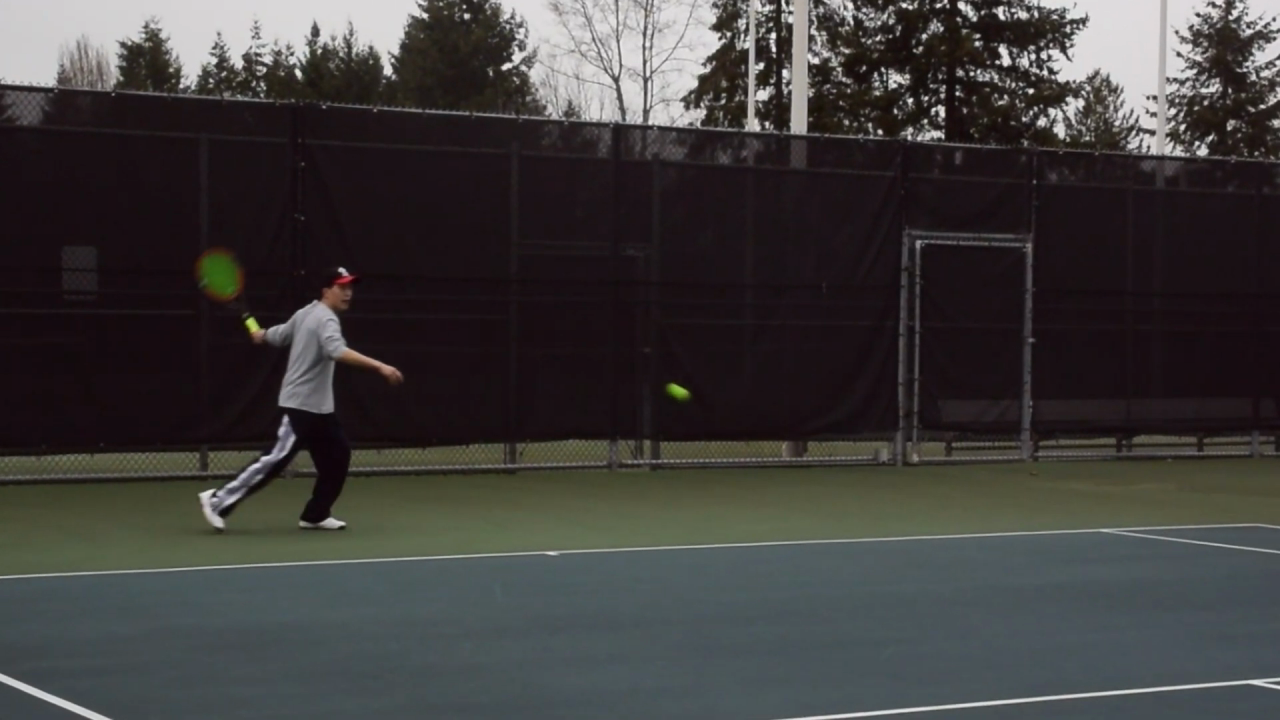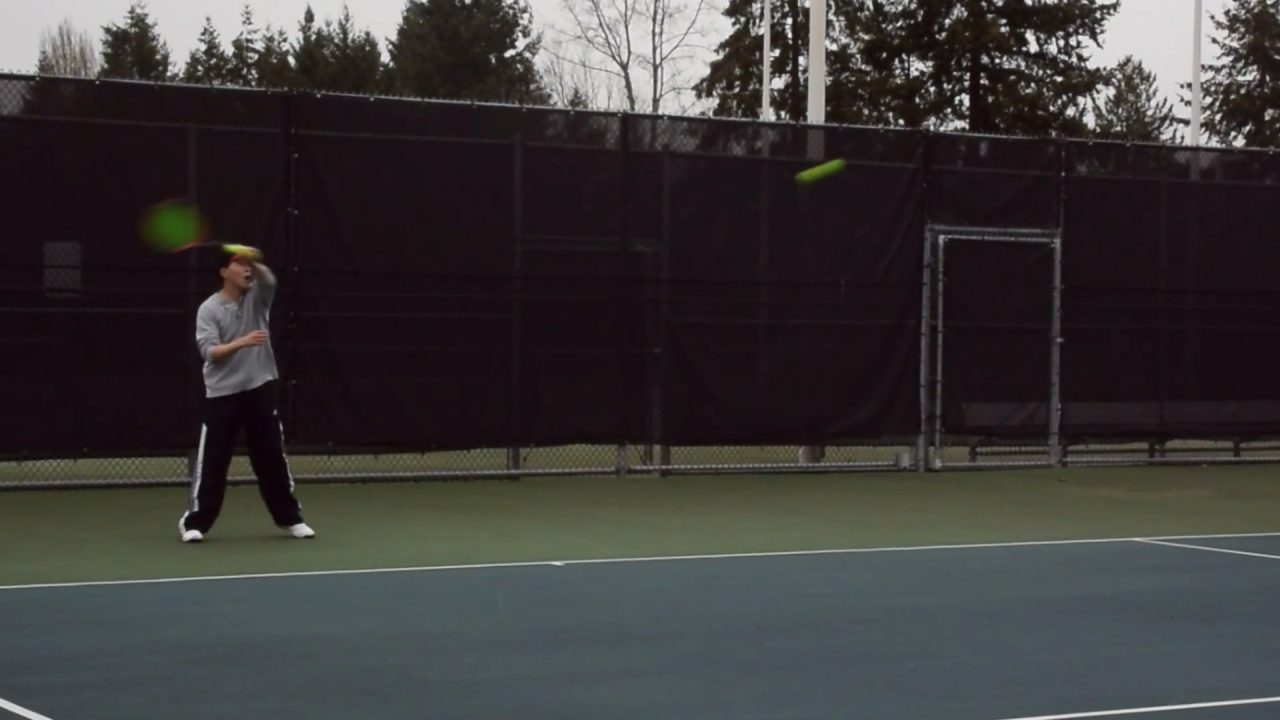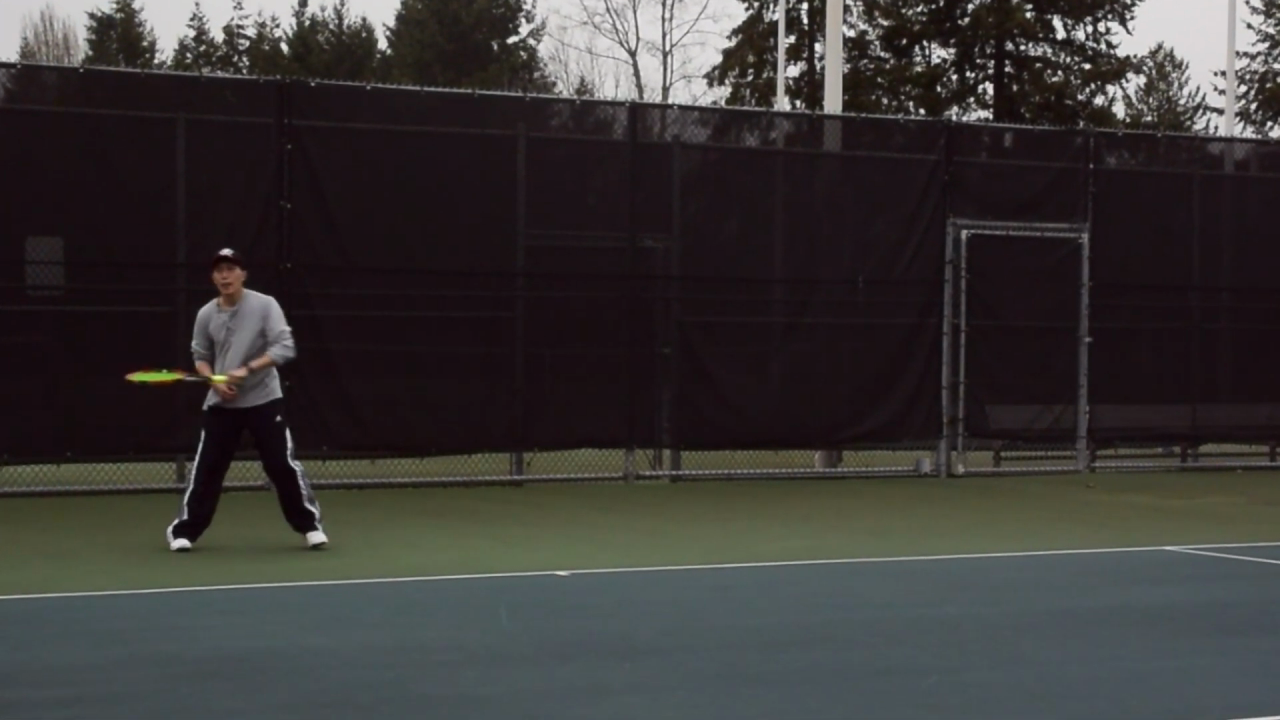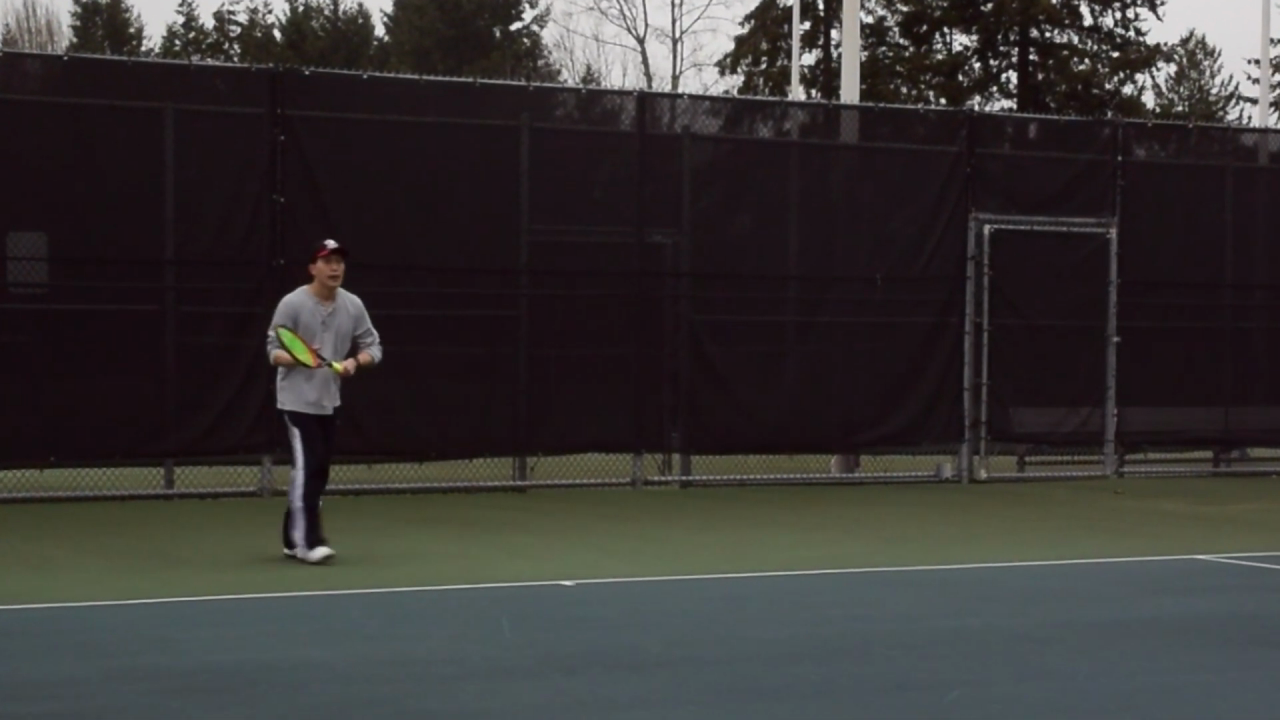
dt=1s
person 1, frame 1
left shoulder: (307, 313)
right shoulder: (325, 319)
left elbow: (277, 336)
right elbow: (337, 351)
left wrist: (261, 335)
right wrist: (380, 366)
left hip: (318, 406)
right hip: (299, 405)
left knee: (338, 457)
right knee: (276, 459)
left ankle: (316, 515)
right ankle: (218, 501)
person 1, frame 2
left shoulder: (258, 294)
right shoulder: (208, 309)
left elbow: (268, 281)
right elbow: (209, 352)
left wrist: (255, 262)
right wrist: (241, 341)
left hip: (260, 389)
right hip: (222, 394)
left knee: (272, 456)
right knee: (212, 460)
left ankle: (289, 518)
right ankle: (195, 522)
person 1, frame 3
left shoulder: (265, 305)
right shoulder: (206, 315)
left elbow: (285, 348)
right elbow: (200, 357)
left wrist: (248, 369)
right wrist: (214, 381)
left hip: (264, 399)
right hip: (222, 404)
left knee: (282, 464)
right knee: (207, 467)
left ankle: (310, 524)
right ankle: (184, 530)
person 1, frame 4
left shoulder: (353, 305)
right shoulder: (292, 303)
left elbow: (373, 347)
right elbow: (274, 352)
left wrist: (354, 362)
right wrist: (300, 359)
left hip: (329, 400)
right hip: (297, 400)
left knee: (319, 471)
right knee: (307, 467)
left ankle: (296, 540)
right ankle: (310, 541)
